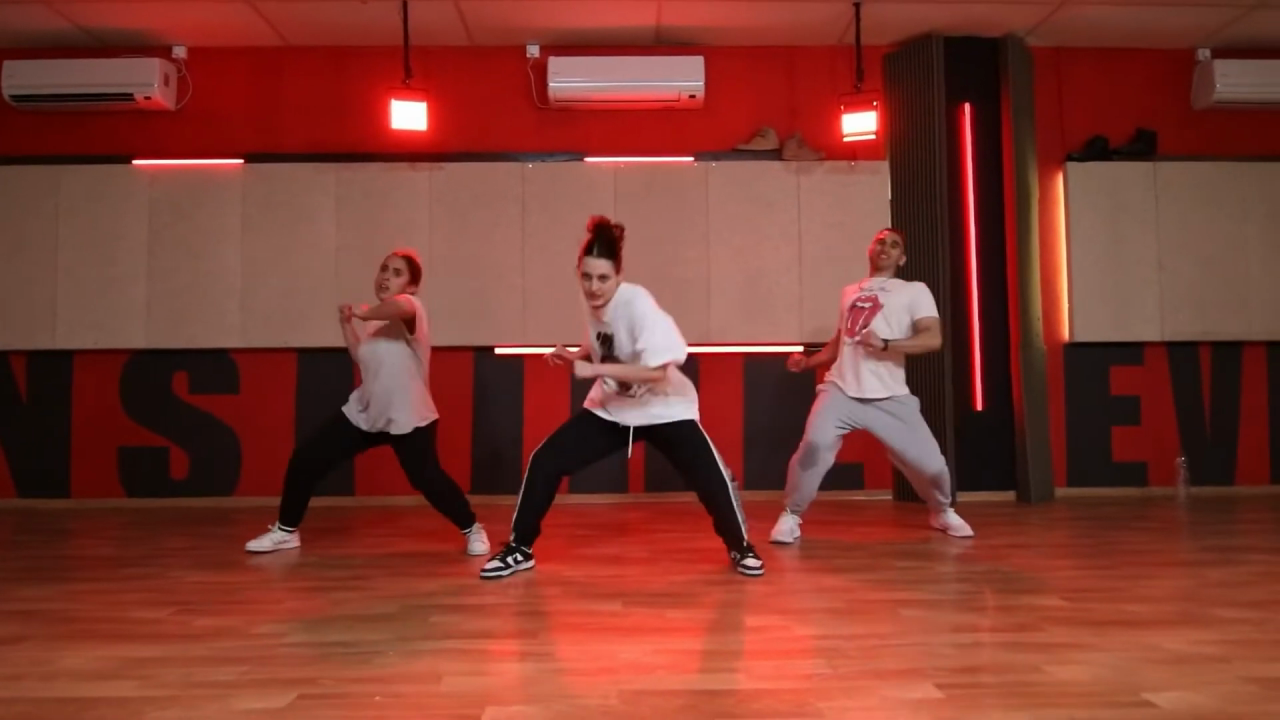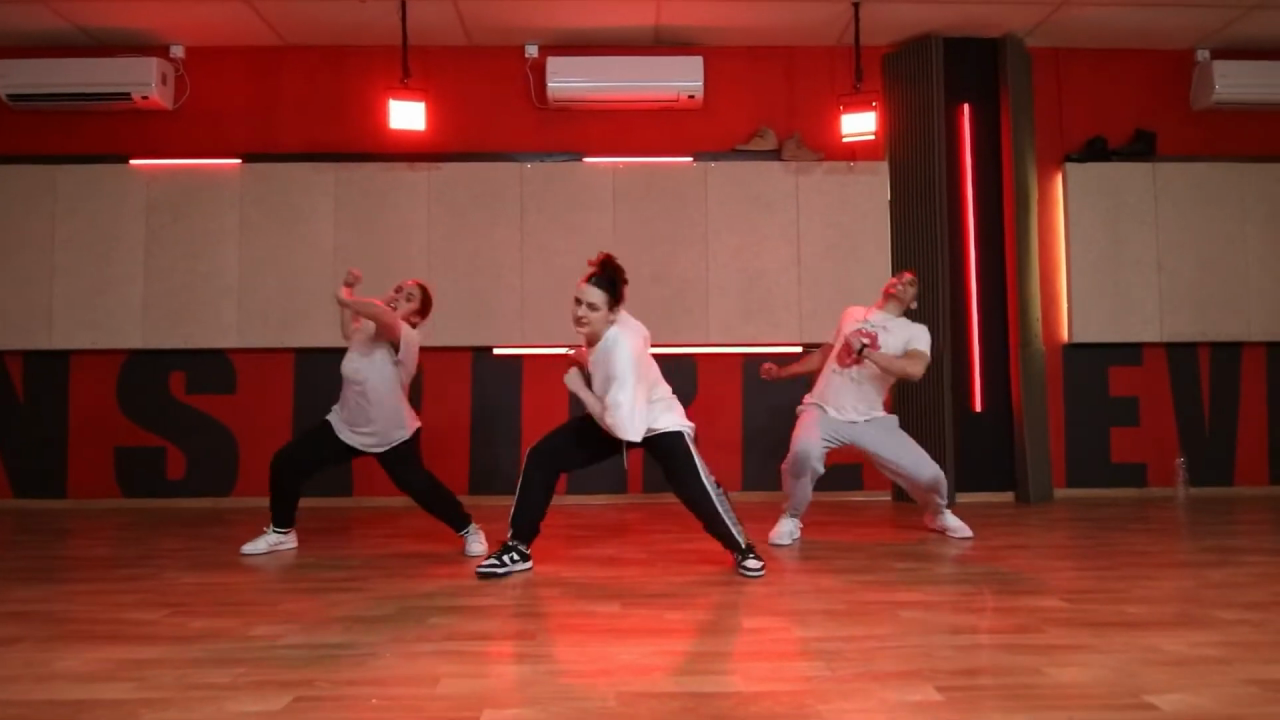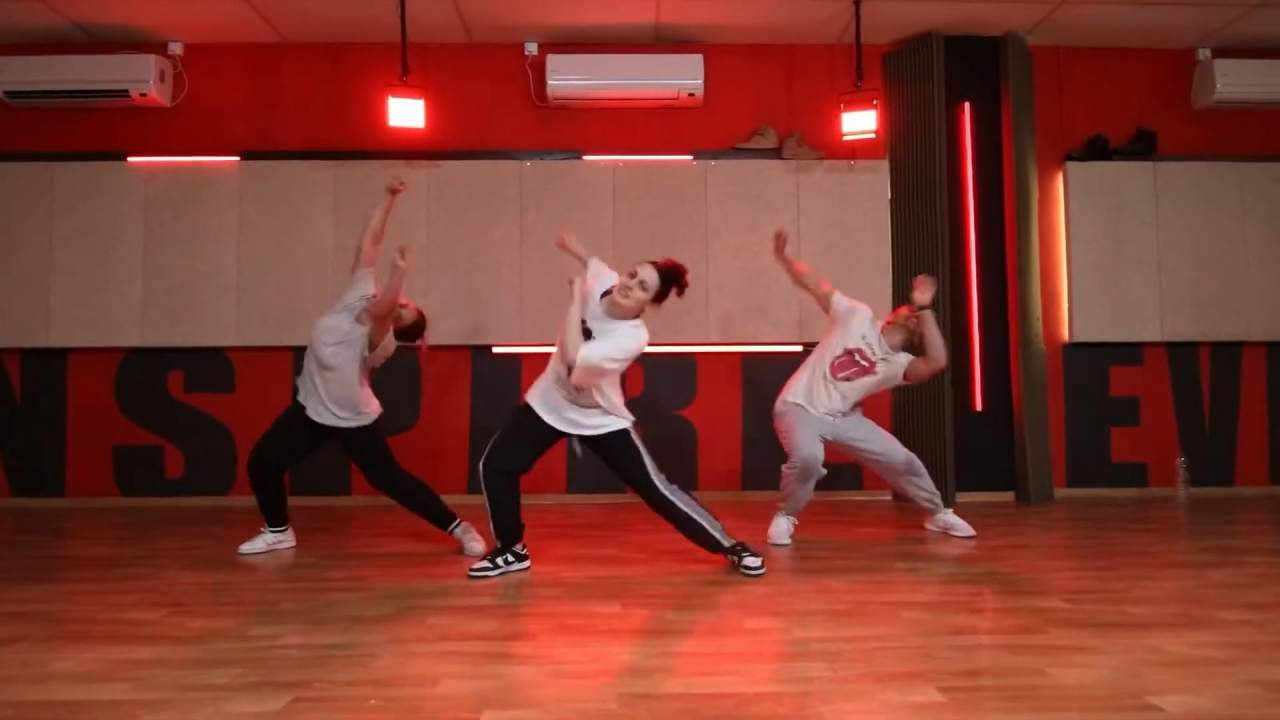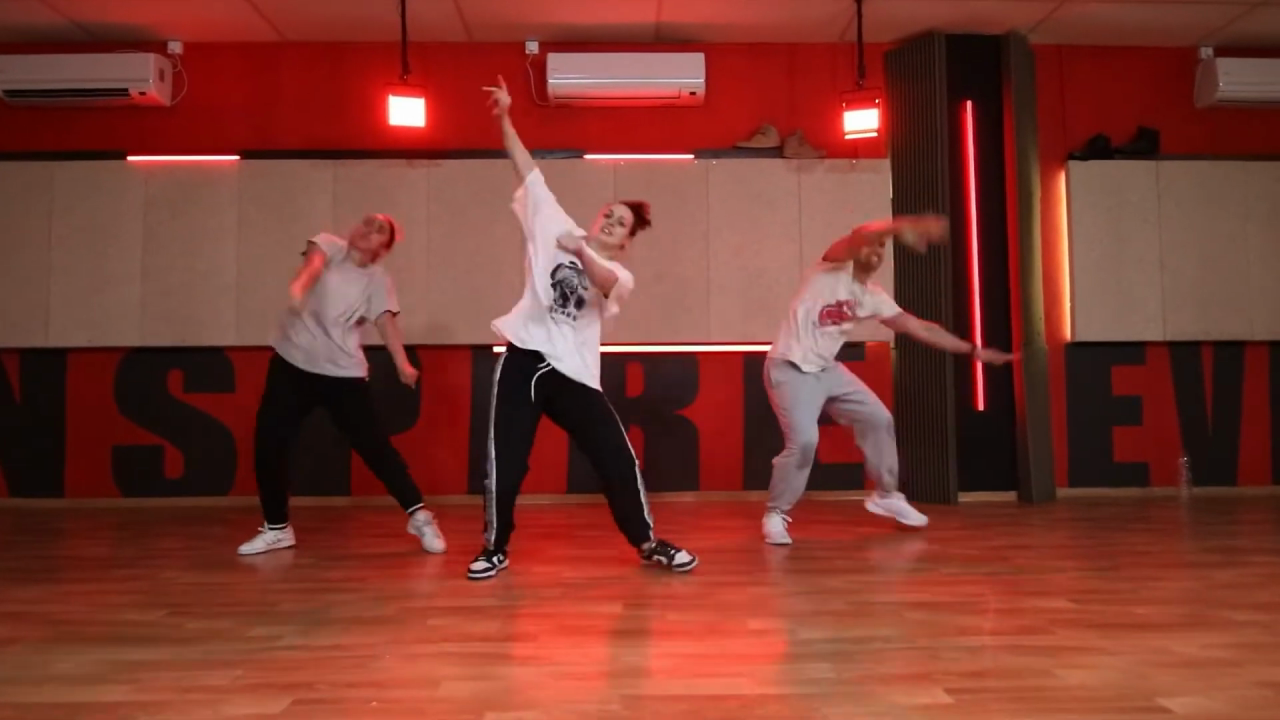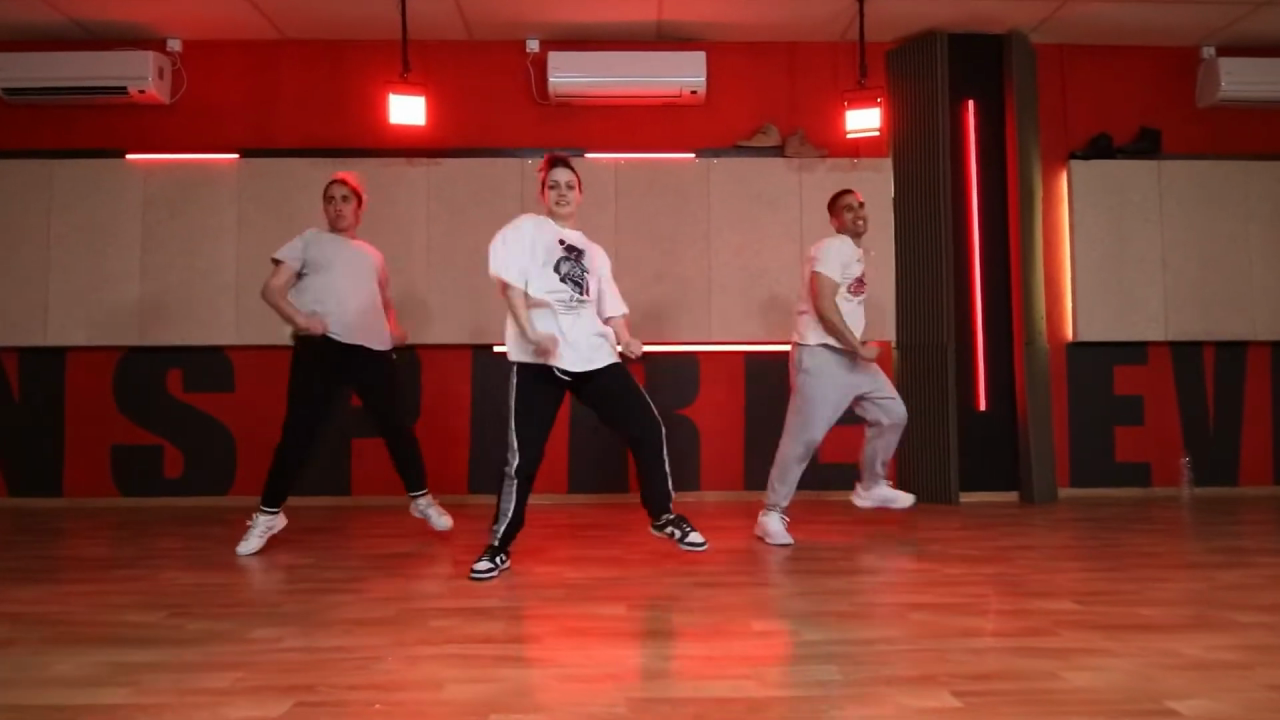
dt=0.2s
person 1, frame 1
left shoulder: (635, 303)
right shoulder: (599, 306)
left elbow: (661, 367)
left wrist: (596, 369)
right wrist: (575, 357)
left hip: (666, 411)
right hip: (610, 409)
left knee: (714, 480)
right knee: (545, 460)
left ankle: (739, 546)
right ankle: (521, 547)
person 1, frame 2
left shoulder: (623, 349)
right shoulder: (600, 329)
left elbow: (623, 424)
left wrist: (580, 381)
right wrist: (584, 364)
left hip: (658, 424)
right hip: (606, 417)
left knee: (698, 490)
right knee: (540, 459)
left ankle: (741, 547)
right ankle: (519, 547)
person 1, frame 3
left shoulder: (631, 338)
right shoulder: (601, 287)
left elbow: (581, 375)
left wrist: (573, 319)
left hip: (601, 421)
right hip: (548, 404)
left knee: (652, 488)
right knee: (494, 466)
left ankle: (729, 545)
right ankle: (511, 549)
person 1, frame 4
left shoulder: (620, 278)
right shoulder: (561, 227)
left elbow: (603, 279)
right elbow: (529, 172)
left wrist: (583, 252)
right wrist: (505, 117)
left hip: (573, 375)
right hip: (525, 354)
left knee: (617, 461)
right knee: (505, 457)
left ankle: (646, 542)
right ankle: (495, 548)
person 1, frame 5
left shoulder: (593, 250)
right shoulder: (527, 228)
left elbow: (610, 308)
right elbow: (505, 275)
left wrist: (626, 337)
right wrist: (530, 328)
left hip: (593, 355)
right hip: (537, 356)
left knee: (646, 426)
right knee: (523, 456)
left ankle: (663, 515)
right ankle: (499, 547)
person 2, frame 1
left shoulder: (413, 311)
right shoulder: (375, 324)
left elbow: (399, 305)
left wrist: (365, 312)
right wrist: (348, 323)
left hip: (411, 420)
right hip: (362, 415)
left knee: (429, 479)
right knee: (304, 460)
left ankle: (472, 528)
right ankle: (286, 529)
person 2, frame 2
left shoulder: (405, 340)
right shoulder: (366, 329)
left elbow: (379, 311)
right elbow: (350, 329)
left wrist: (349, 298)
right wrist: (348, 289)
left hip: (394, 434)
right hip: (344, 426)
right knee: (284, 468)
left ankle: (469, 530)
right ankle: (281, 532)
person 2, frame 3
left shoulder: (382, 342)
right shoulder: (361, 295)
left elbow: (385, 312)
right elbow: (367, 247)
right wrist: (389, 200)
left hip: (354, 419)
right hip: (310, 408)
left knee: (391, 480)
right knee: (263, 461)
left ankle: (458, 525)
right ankle: (278, 528)
person 2, frame 4
left shoulder: (379, 281)
right shoulder: (329, 246)
left elbow: (387, 323)
right elbow: (312, 263)
left wrist: (403, 364)
right wrist: (298, 284)
left hip: (343, 373)
right hip: (293, 363)
left knee: (374, 445)
right knee: (270, 447)
left ankle: (419, 516)
right ankle: (277, 528)
person 2, frame 5
left shoulder: (372, 255)
right shoulder: (309, 242)
left elbow: (384, 300)
right elbow: (271, 288)
left wrist: (393, 325)
right wrist: (298, 316)
left hip: (370, 349)
right hip: (321, 345)
left knee: (396, 424)
right knee: (300, 431)
left ankle: (422, 498)
right ankle: (268, 513)
person 3, frame 1
left shoulder: (915, 291)
right shoulder: (850, 293)
left elbow: (933, 338)
left wrist: (885, 343)
right wrist: (807, 360)
left hip: (889, 398)
right hip: (840, 389)
left knee: (932, 464)
right knee: (814, 444)
left ankle: (942, 510)
right ankle: (791, 514)
person 3, frame 2
left shoulder: (916, 333)
right shoulder: (851, 316)
left elbow: (914, 370)
right elbow: (824, 355)
left wrist: (864, 347)
right wrist: (782, 371)
left hip: (868, 419)
right hip: (822, 410)
left knee: (930, 475)
right knee: (803, 455)
left ankle: (939, 513)
right ankle: (791, 516)
person 3, frame 3
left shoulder: (902, 363)
right shoulder: (860, 315)
left elbow: (937, 362)
right elbow: (816, 286)
left wrist: (925, 308)
right wrist: (784, 257)
left hip: (839, 418)
right hip: (797, 411)
left knee: (902, 461)
right knee: (808, 460)
left ankle: (939, 513)
right ankle: (786, 515)
person 3, frame 4
left shoulder: (874, 297)
right shoulder: (835, 265)
left elbow: (916, 327)
right elbow: (859, 236)
left wrist: (974, 350)
right wrist: (905, 228)
left hip: (824, 368)
right hip: (789, 366)
left knee: (876, 420)
right knee: (804, 441)
left ankle: (885, 495)
right ankle: (775, 514)
person 3, frame 5
left shoulder: (856, 253)
right shoulder: (833, 245)
right elbow: (822, 303)
left wrist: (861, 346)
right wrist: (857, 342)
left hip: (851, 353)
right hip: (819, 353)
left knee: (893, 414)
right knee: (806, 434)
left ankle: (872, 485)
right ankle: (771, 513)
